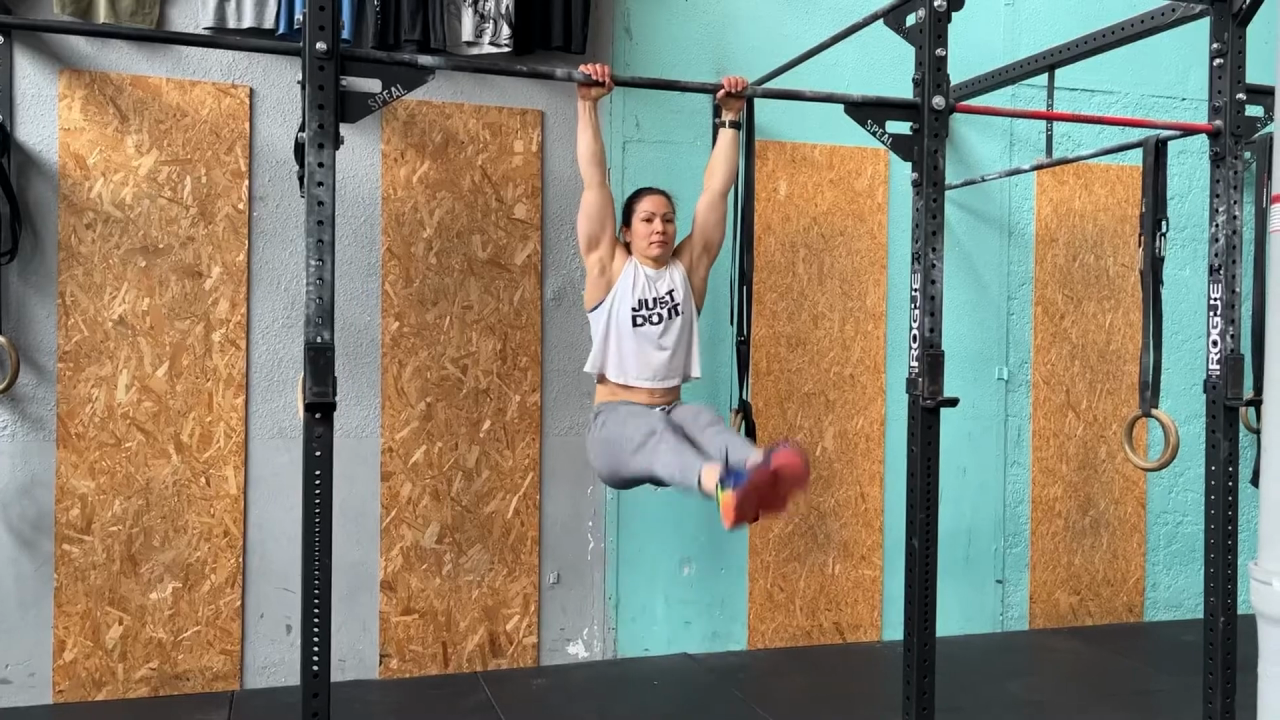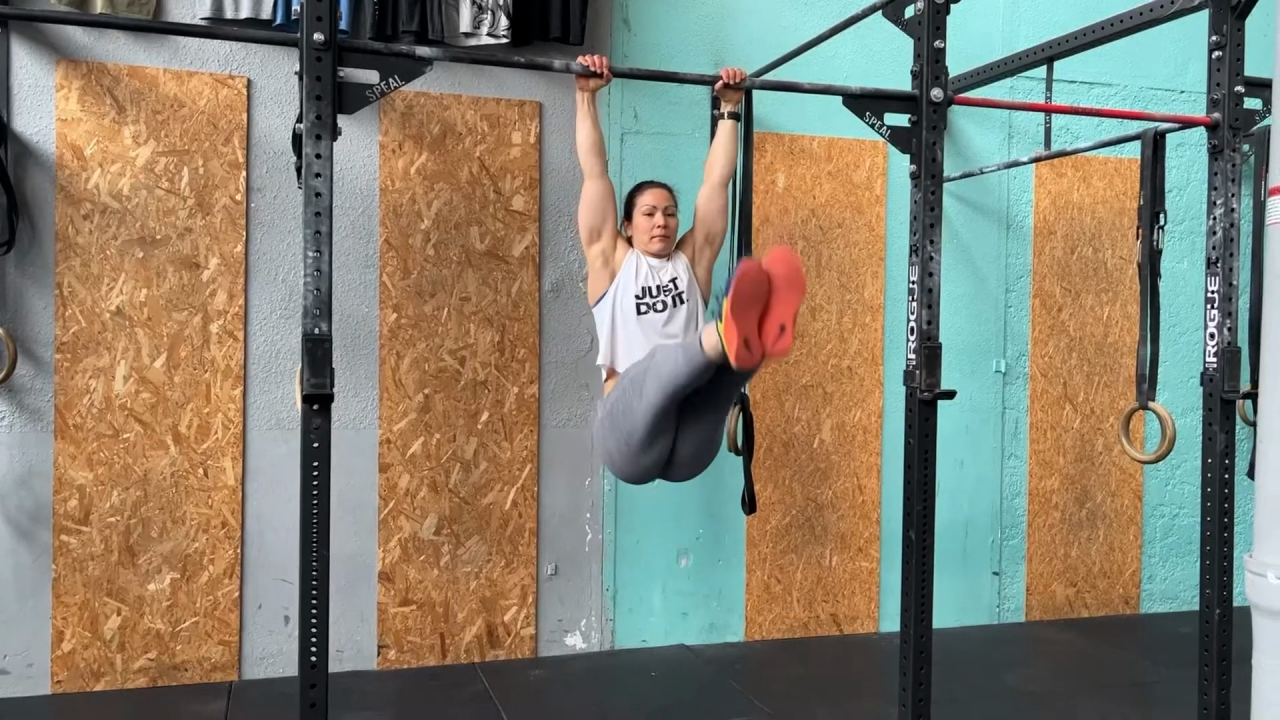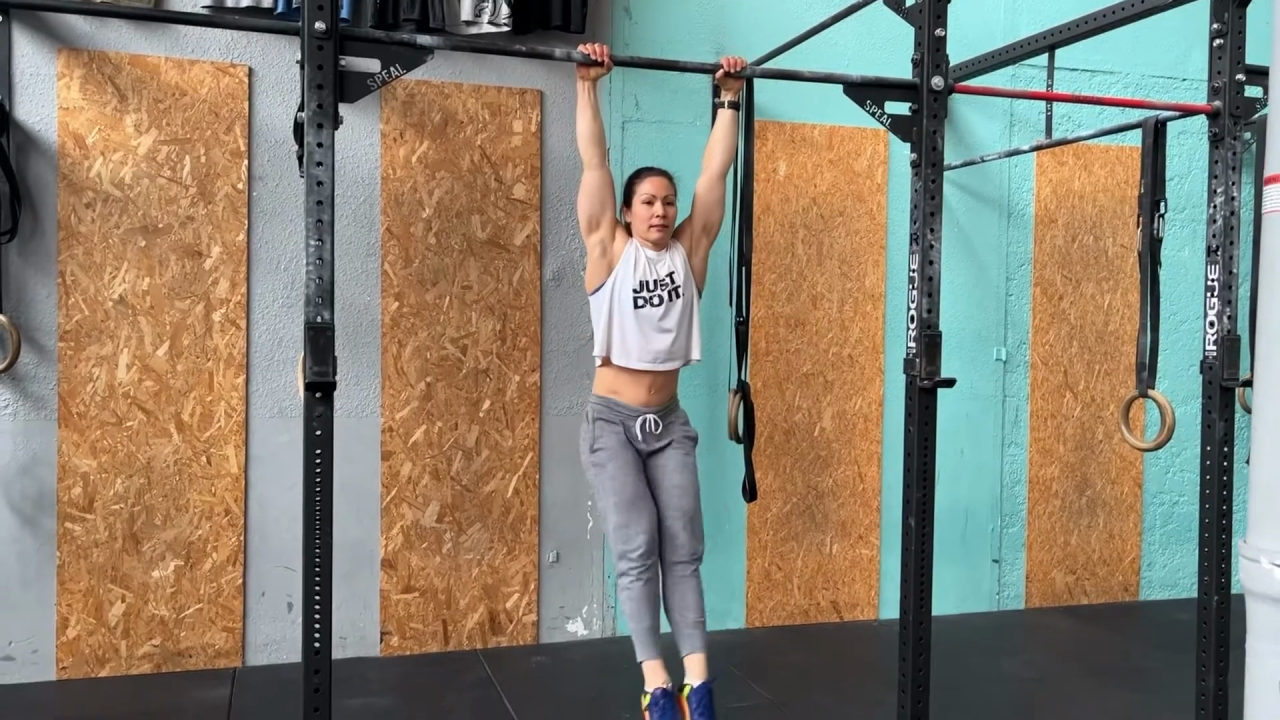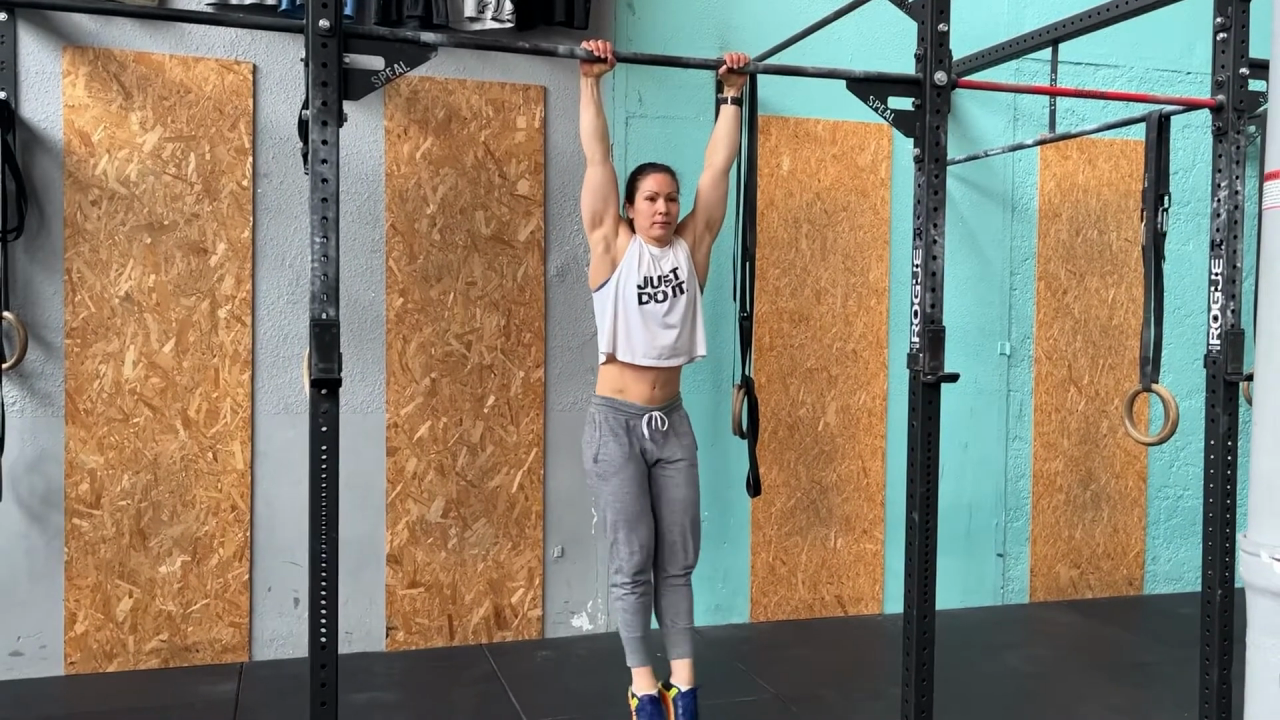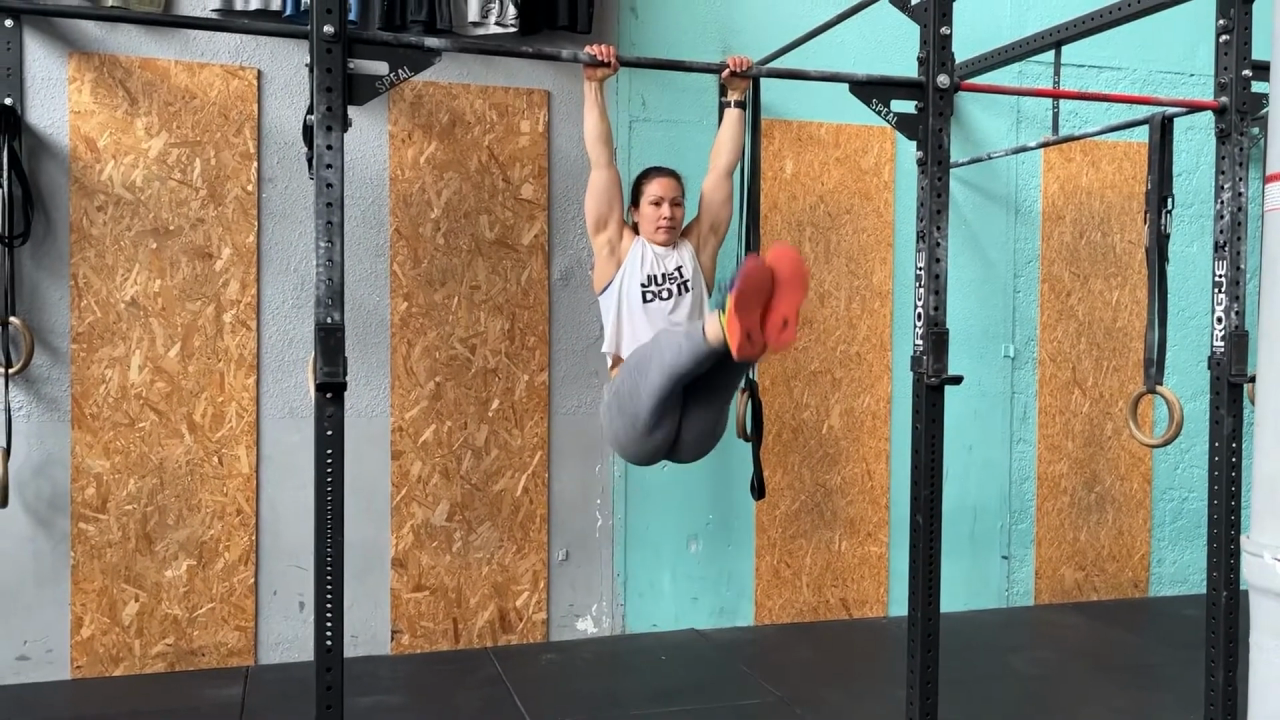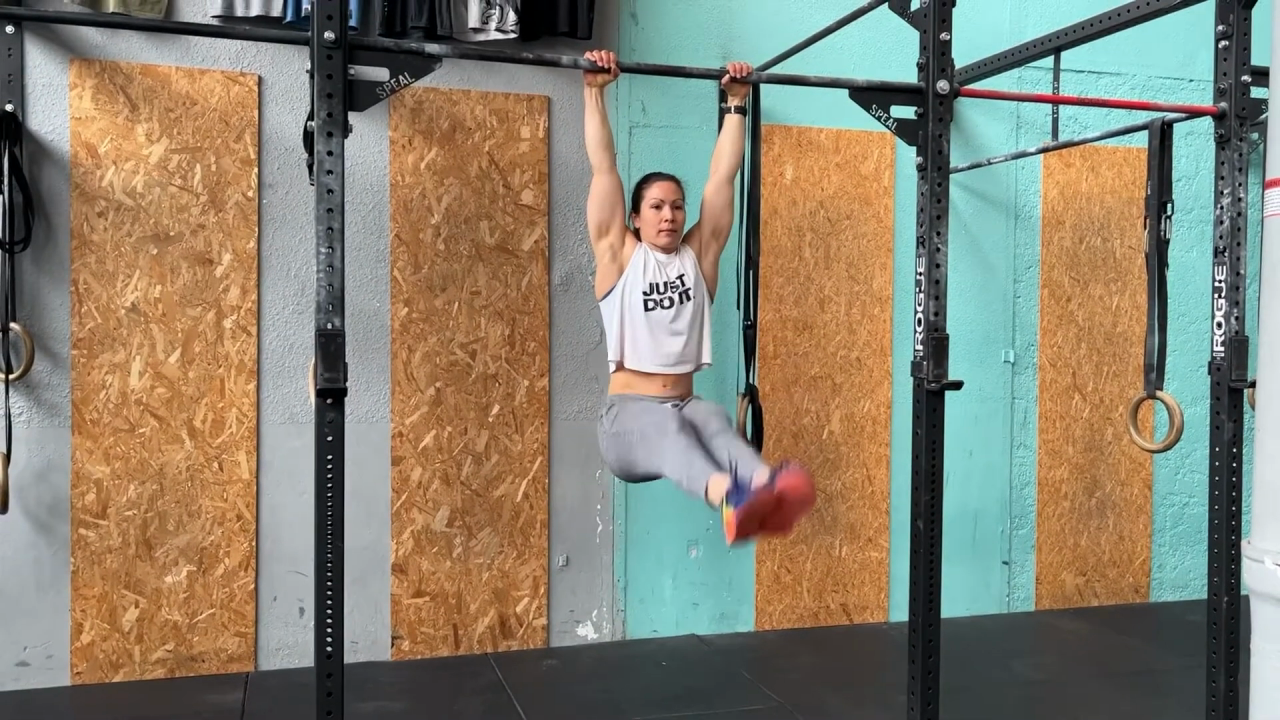
dt=0.7s
person 1, frame 1
left shoulder: (687, 271)
right shoulder: (609, 271)
left elbow: (716, 191)
right elbow: (594, 183)
left wrist: (730, 117)
right wrist: (589, 105)
left hip: (672, 423)
right hip: (618, 432)
left knee: (708, 425)
right knee: (654, 430)
left ankle: (756, 468)
right ankle: (728, 484)
person 1, frame 2
left shoulder: (692, 262)
right shoulder: (612, 263)
left elbow: (717, 182)
right elbow: (595, 173)
left wrist: (729, 108)
right wrist: (586, 96)
left hip: (688, 445)
right hip: (632, 435)
left knee: (717, 349)
right knee: (662, 361)
left ankle: (754, 332)
right ankle: (729, 337)
person 1, frame 3
left shoulder: (690, 251)
right shoulder: (609, 251)
left elbow: (715, 173)
right elbow: (594, 164)
left wrist: (729, 99)
right wrist: (587, 86)
left hip: (669, 423)
right hip: (611, 421)
left knee: (683, 550)
right knee: (636, 546)
person 1, frame 4
left shoulder: (692, 247)
right shoulder: (612, 247)
left elbow: (718, 168)
right elbow: (597, 160)
left wrist: (732, 94)
right wrist: (591, 82)
left hip: (672, 423)
right hip: (616, 422)
left knee: (677, 563)
right knee: (633, 562)
person 1, frame 5
left shoulder: (696, 249)
right shoulder: (616, 250)
left elbow: (722, 169)
right elbow: (601, 161)
left wrist: (736, 97)
right wrist: (594, 86)
left hip: (695, 424)
right hip: (638, 418)
left knee: (727, 331)
right knee: (667, 344)
left ankle: (752, 328)
right ankle: (732, 328)
person 1, frame 6
left shoulder: (697, 256)
right shoulder: (619, 255)
left elbow: (722, 179)
right elbow: (603, 171)
left wrist: (736, 104)
right wrist: (595, 92)
left hip: (682, 412)
right hip: (627, 421)
left knee: (712, 426)
right knee: (662, 429)
left ankle: (766, 487)
right ankle: (735, 495)
